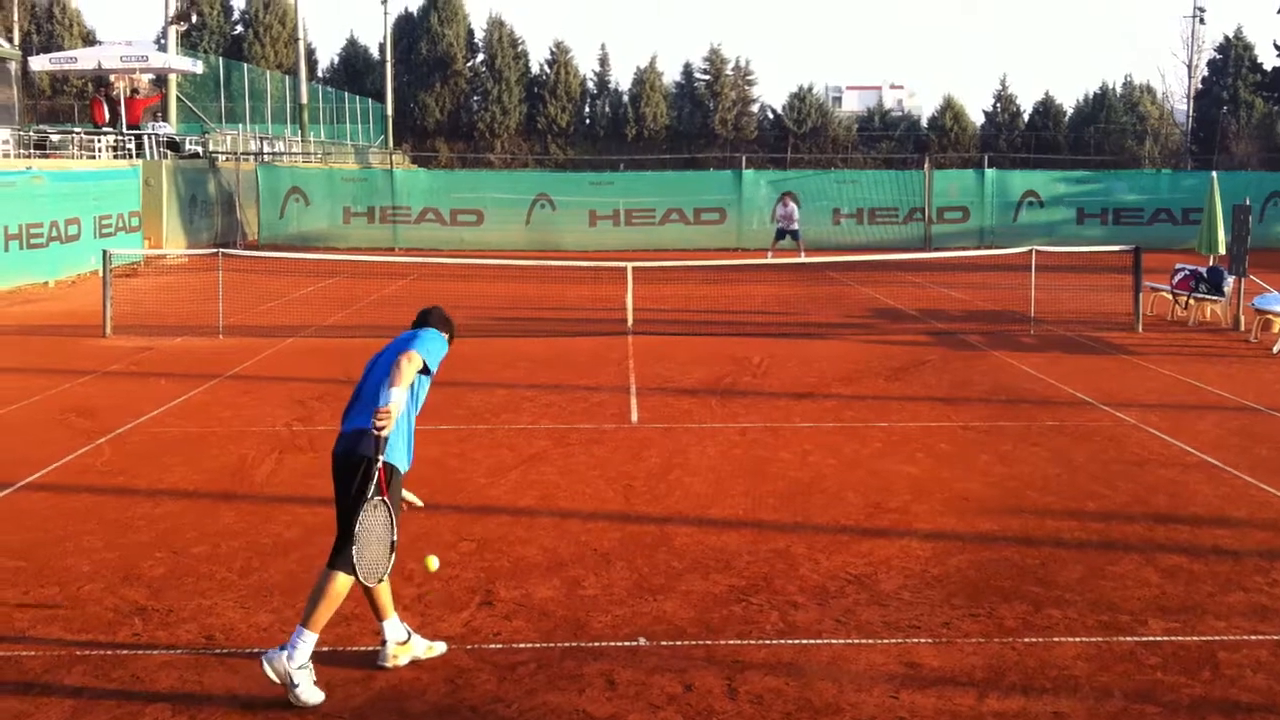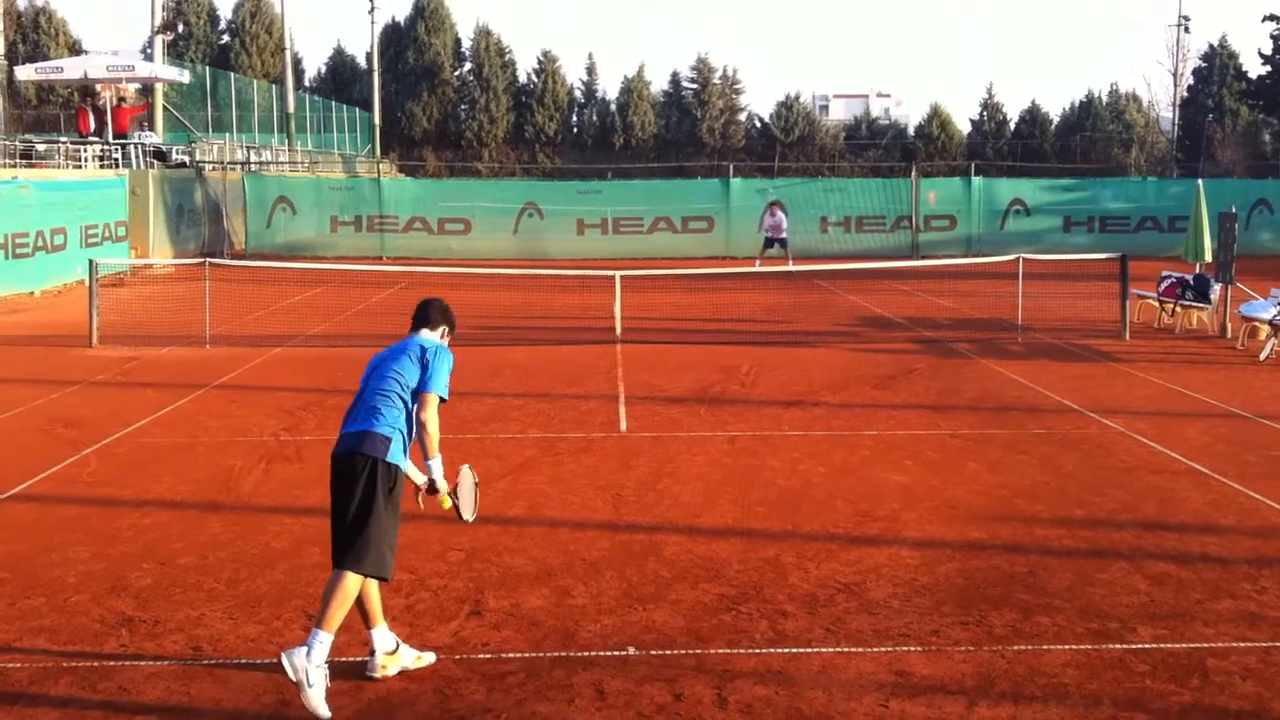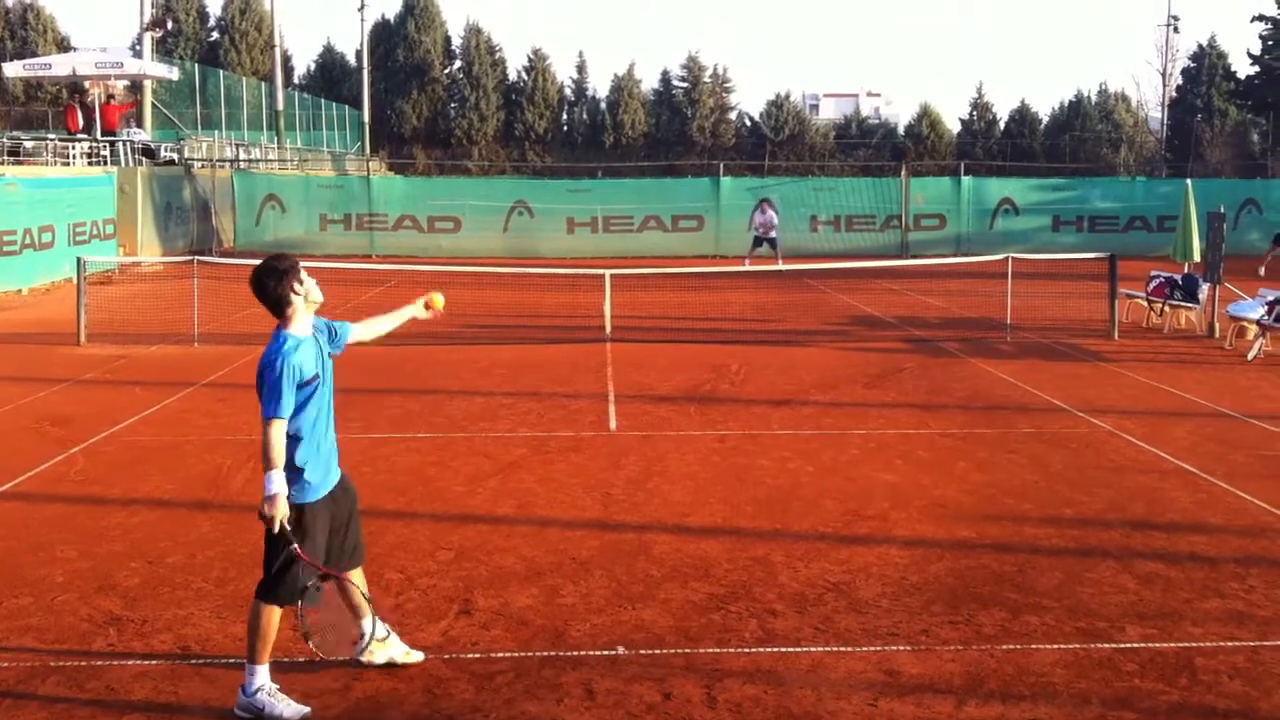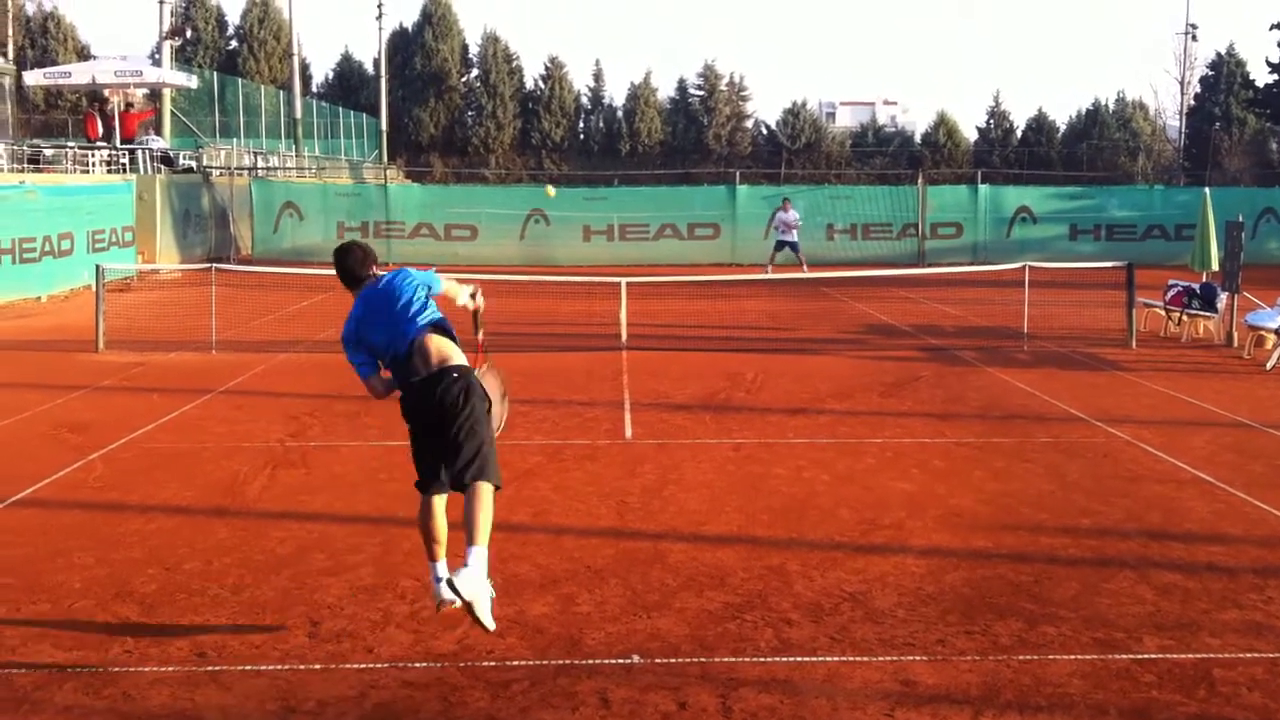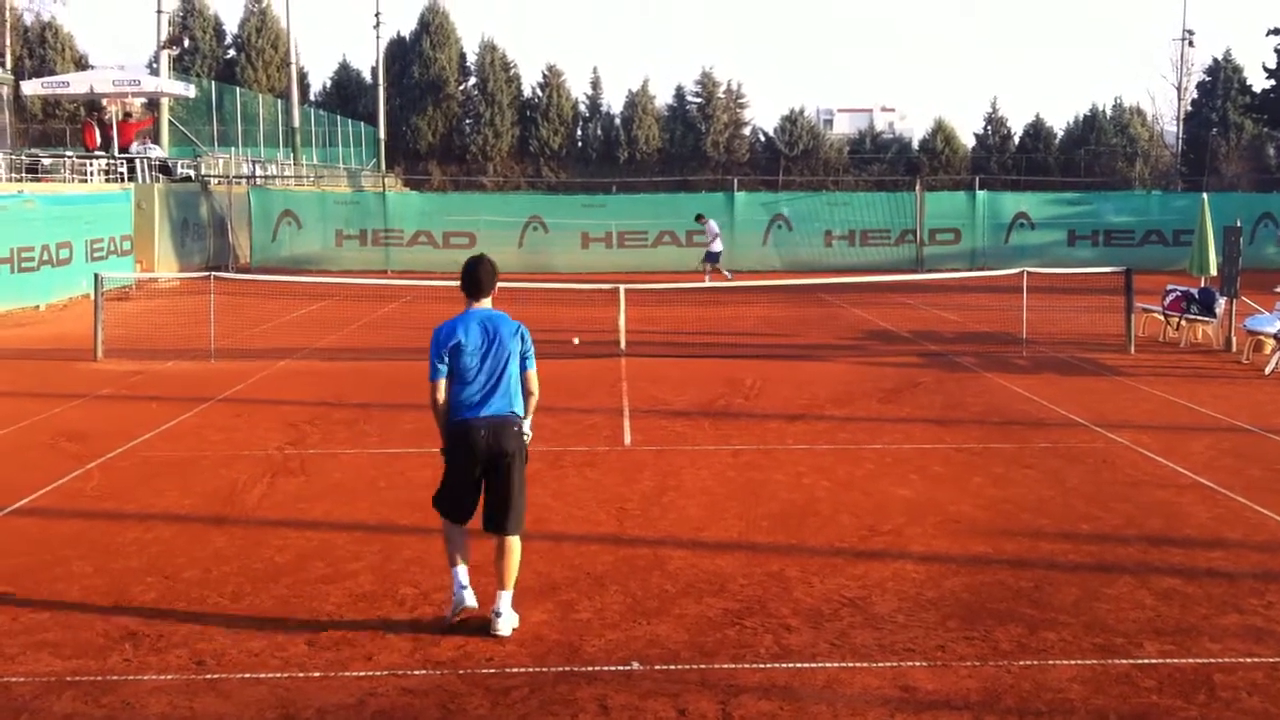
dt=1s
person 1, frame 1
left shoulder: (392, 348)
right shoulder: (433, 338)
right elbow: (407, 363)
left wrist: (398, 487)
right wrist: (396, 401)
left hip: (353, 448)
right hip: (374, 453)
right knee: (350, 557)
left ankle: (397, 641)
right ankle: (293, 656)
person 1, frame 2
left shoulder: (386, 354)
right shoulder: (437, 352)
right elbow: (425, 417)
left wrist: (416, 474)
right wrist: (435, 473)
left hip: (348, 452)
right hip: (376, 456)
left knee: (361, 558)
right knee: (358, 560)
left ankle: (385, 650)
right ankle: (311, 656)
person 1, frame 3
left shoulder: (316, 332)
right shoulder: (282, 359)
left elbow: (361, 330)
right elbow: (274, 428)
left wrist: (409, 312)
right wrist: (276, 491)
left hip: (329, 480)
right hip: (300, 489)
left knee: (348, 557)
right knee: (279, 586)
left ankle: (376, 637)
person 1, frame 4
left shoulder: (354, 324)
right shoulder: (403, 279)
left elbow: (379, 386)
right elbow: (447, 287)
right wrist: (469, 295)
left hip: (417, 398)
right hip: (454, 382)
left knee: (432, 491)
right knee: (480, 483)
left ankle: (440, 581)
right ankle: (474, 574)
person 1, frame 5
left shoulder: (446, 332)
right shoulder: (517, 330)
left elbow: (438, 397)
right elbow: (532, 390)
left wrist: (446, 436)
right wrist: (525, 423)
left hip: (466, 434)
right hip: (508, 434)
left knee: (453, 518)
right knee: (508, 528)
left ankle: (461, 588)
right ankle: (502, 611)
